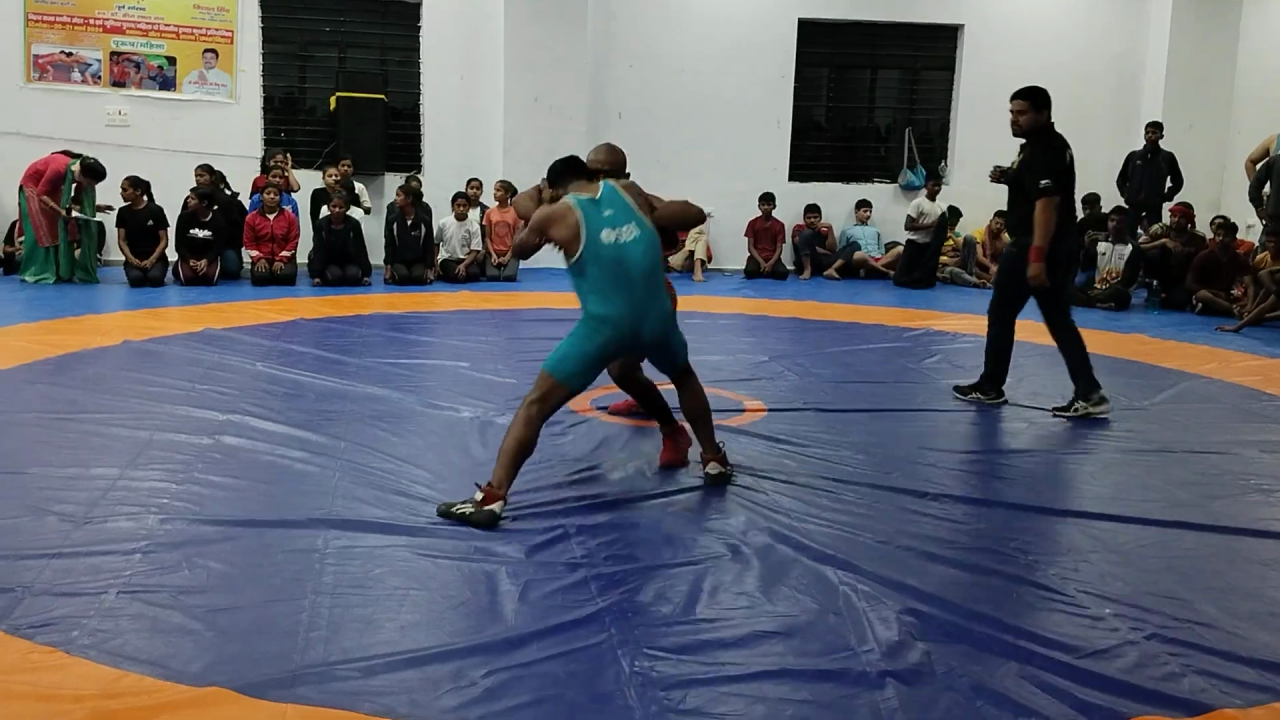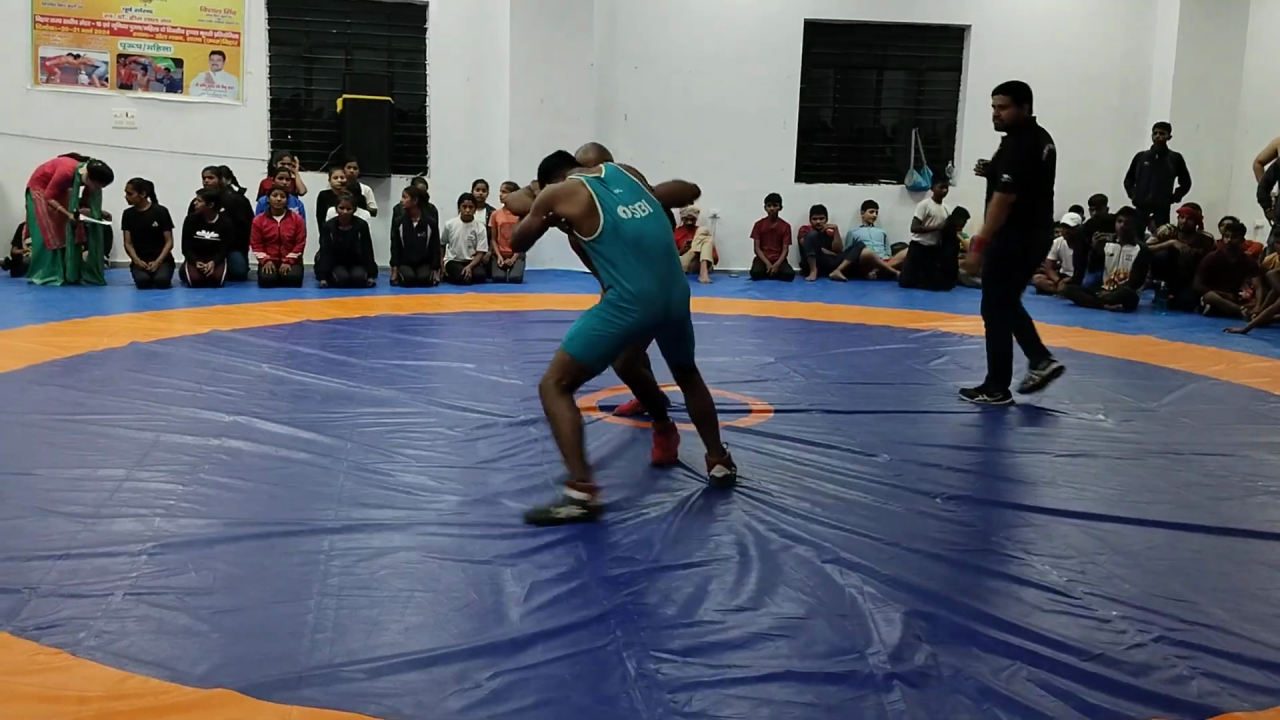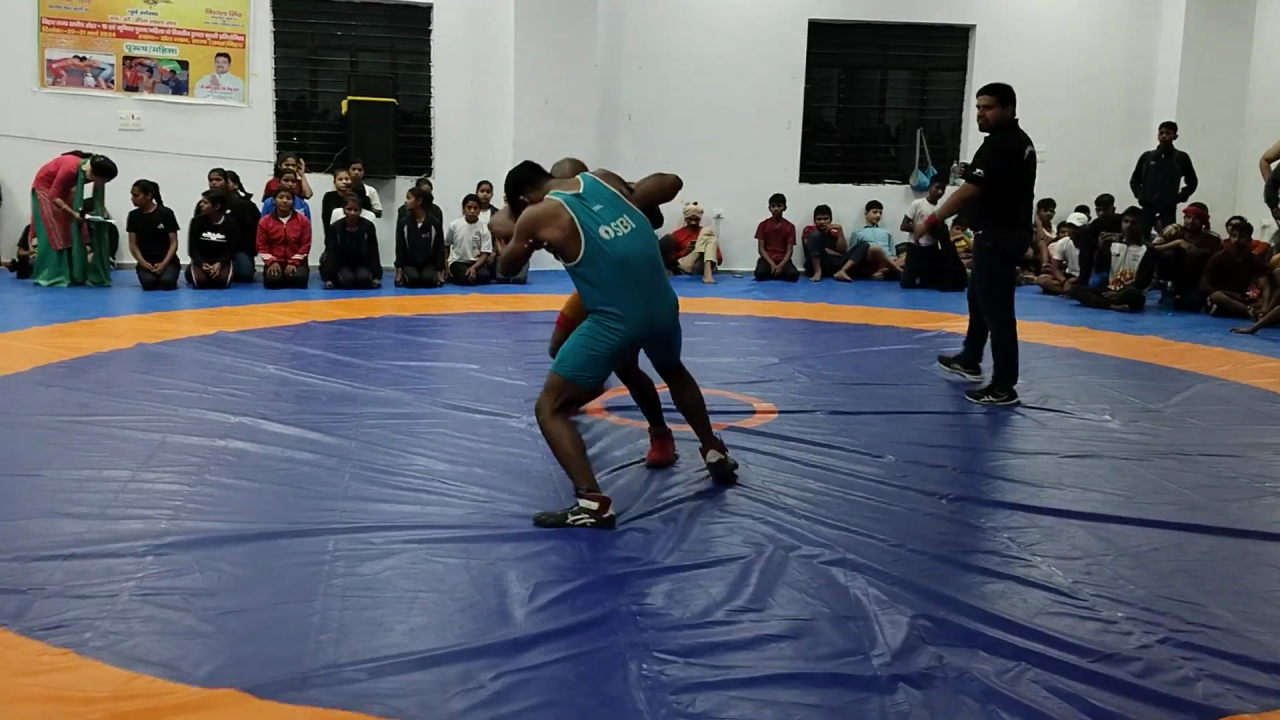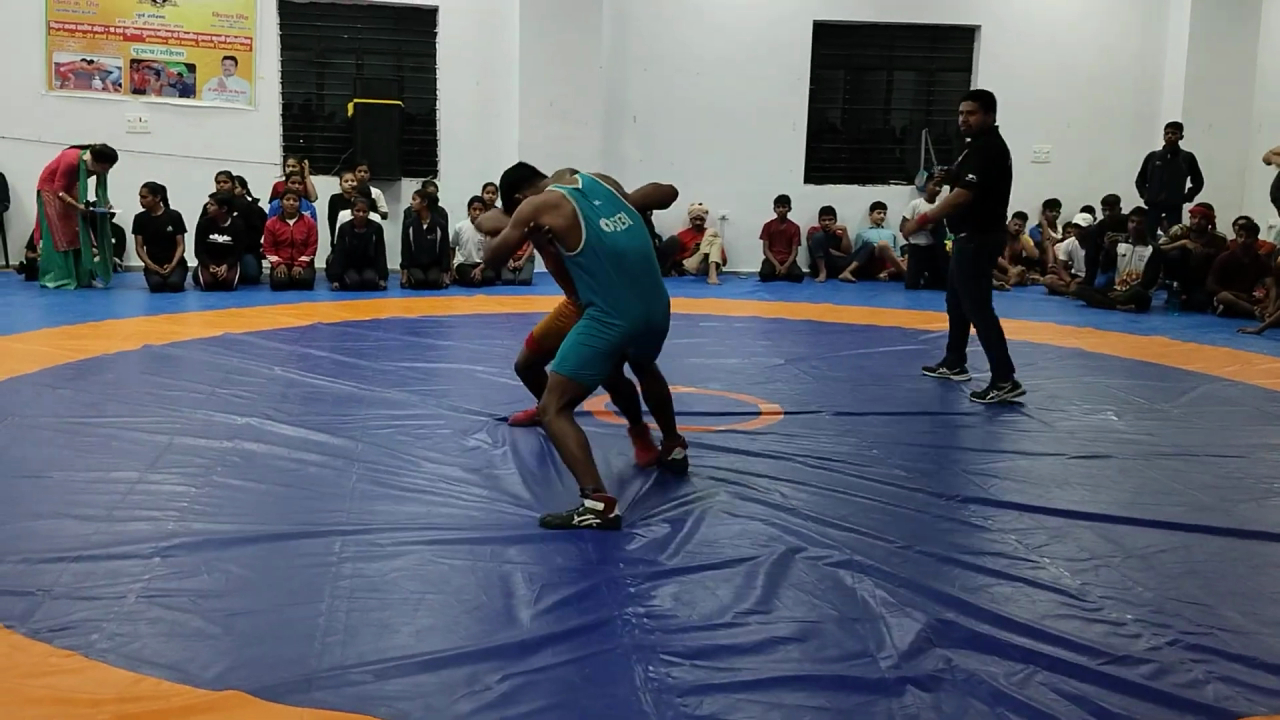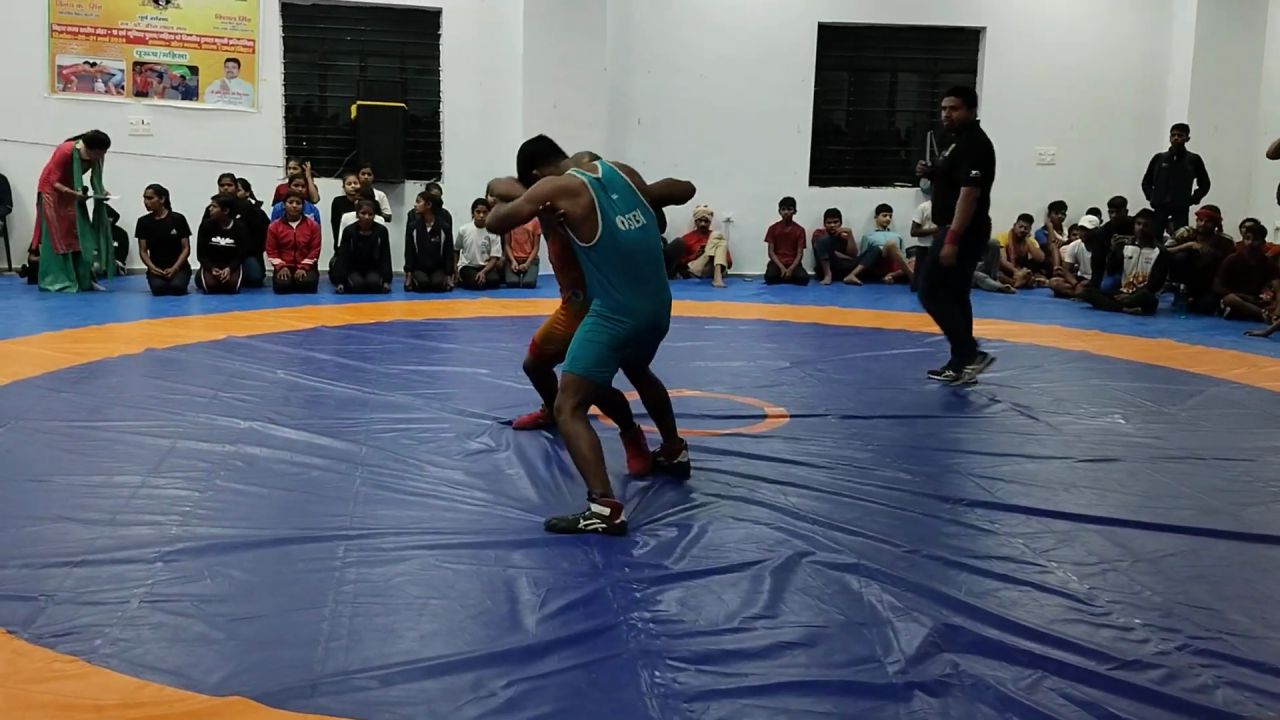
dt=0.2s
person 1, frame 1
left shoulder: (552, 214)
right shoulder: (624, 190)
left elbow: (520, 249)
right elbow: (695, 214)
left hip: (606, 322)
right hip: (656, 317)
left knee: (534, 406)
right knee: (683, 375)
left ankle: (491, 497)
right ankle: (714, 460)
person 1, frame 2
left shoulder: (557, 193)
right shoulder: (623, 172)
left elbow: (517, 243)
right elbow: (690, 192)
left wrist: (546, 217)
left hip: (633, 301)
right hip: (675, 294)
left knee: (554, 387)
right knee: (687, 374)
left ankle: (581, 490)
right ankle: (719, 462)
person 1, frame 3
left shoulder: (537, 214)
right shoulder: (604, 179)
left elbow: (509, 265)
right elbow: (671, 184)
left hip: (614, 320)
right hip: (663, 306)
left knee: (550, 408)
right knee: (674, 372)
left ankle: (593, 502)
right ankle: (715, 452)
person 1, frame 4
left shoulder: (538, 207)
right shoulder: (601, 182)
left elbow: (492, 258)
right elbow: (667, 194)
left wrist: (509, 231)
left hip: (611, 317)
right hip: (657, 305)
left knee: (554, 409)
right knee: (645, 368)
left ankle: (599, 504)
right ankle: (674, 447)
person 1, frame 5
left shoulder: (556, 188)
right shoulder: (623, 172)
left elbow: (496, 223)
right elbow: (685, 189)
left wrist: (523, 200)
left hip: (614, 312)
right hip: (658, 305)
left knee: (569, 407)
right knee: (638, 372)
left ankle: (605, 507)
right ankle: (675, 452)
person 2, frame 1
left shoulder: (1040, 151)
right shoulder: (1050, 144)
left elbow: (1045, 205)
left wrist: (1037, 257)
right wrist: (1009, 179)
left hip: (1031, 247)
right hip: (1062, 246)
left knee: (1001, 314)
right knee: (1058, 319)
left ankle: (990, 386)
right ankle: (1089, 393)
person 2, frame 2
left shoulder: (1017, 146)
right shoulder: (1038, 138)
left elbow: (1002, 201)
left wrist: (978, 246)
right wrist: (992, 172)
left hip: (1015, 237)
right hip: (1037, 234)
left knee: (994, 309)
right knee: (1007, 303)
left ankle: (996, 388)
right ankle: (1042, 361)
person 2, frame 3
left shoulder: (999, 145)
right shoulder: (1020, 141)
left elbow: (968, 192)
left wrist: (931, 221)
right wrist: (974, 172)
left hip: (998, 236)
right hip: (1012, 232)
left knee: (996, 308)
right knee: (979, 297)
left ankle: (1002, 387)
right ankle: (968, 360)
person 2, frame 4
left shoulder: (984, 149)
right shoulder: (988, 145)
left elbow: (961, 196)
left wrist: (921, 221)
right wrist: (953, 177)
left hip: (976, 239)
right hip: (980, 236)
left knee: (978, 307)
right knee: (957, 300)
left ankle: (1004, 380)
right ankle: (954, 363)
person 2, frame 5
left shoulder: (974, 145)
right shoulder: (963, 141)
left elbow: (969, 195)
left wrist: (952, 239)
right wrist: (931, 173)
left hip: (962, 234)
right hip: (957, 232)
left knee: (929, 293)
right knee: (956, 294)
left ankle: (970, 354)
right ankle: (960, 364)
